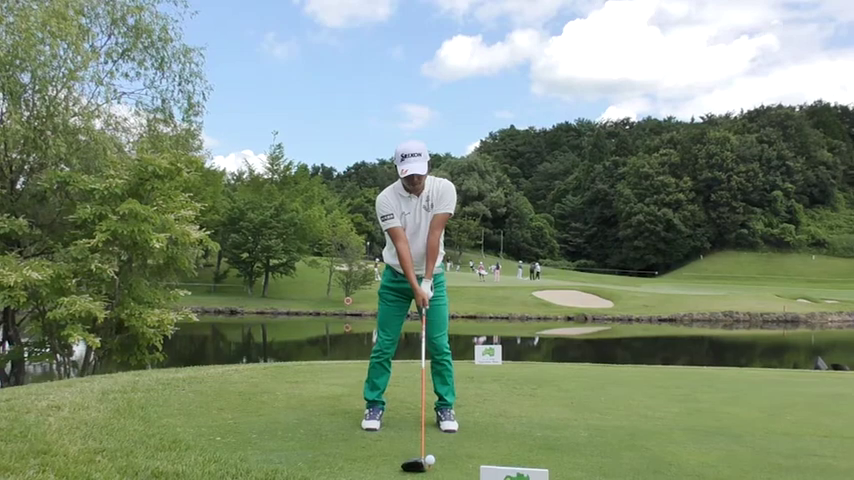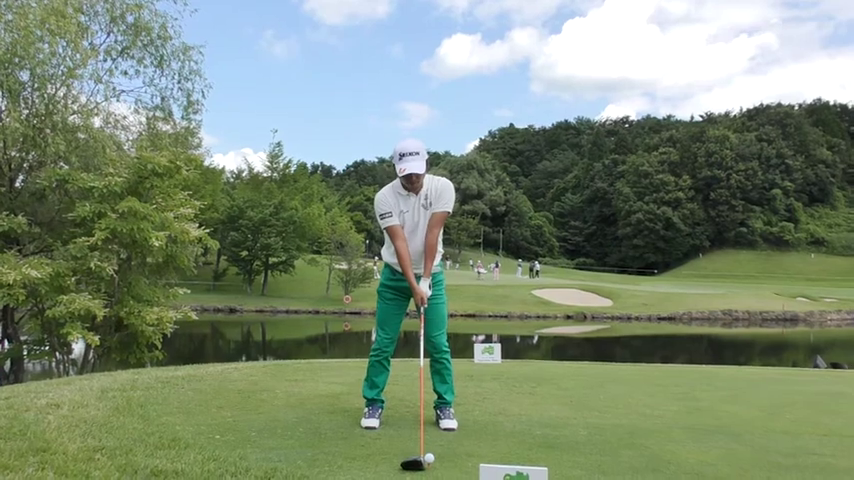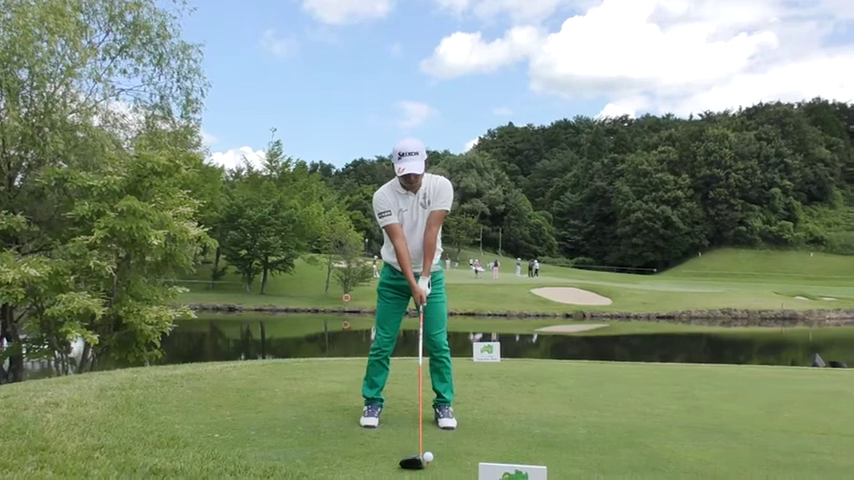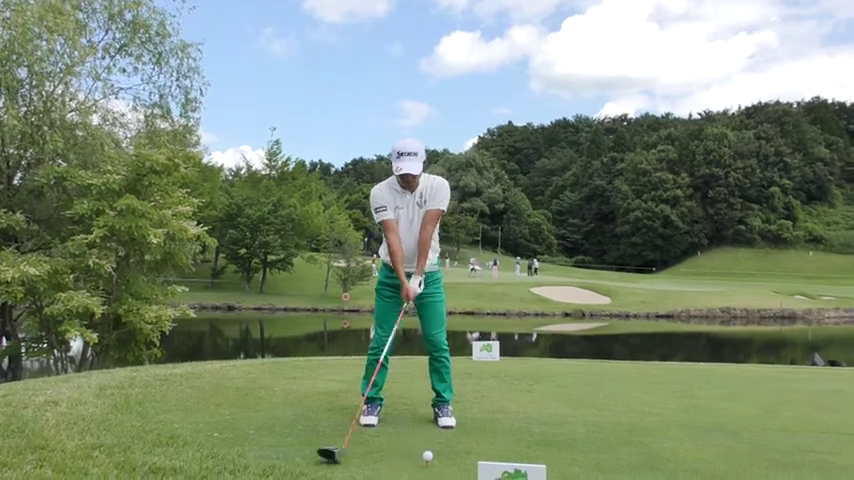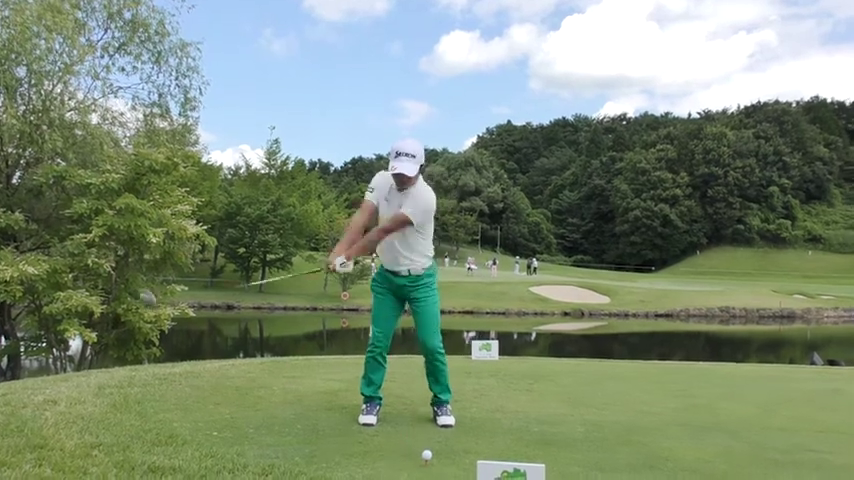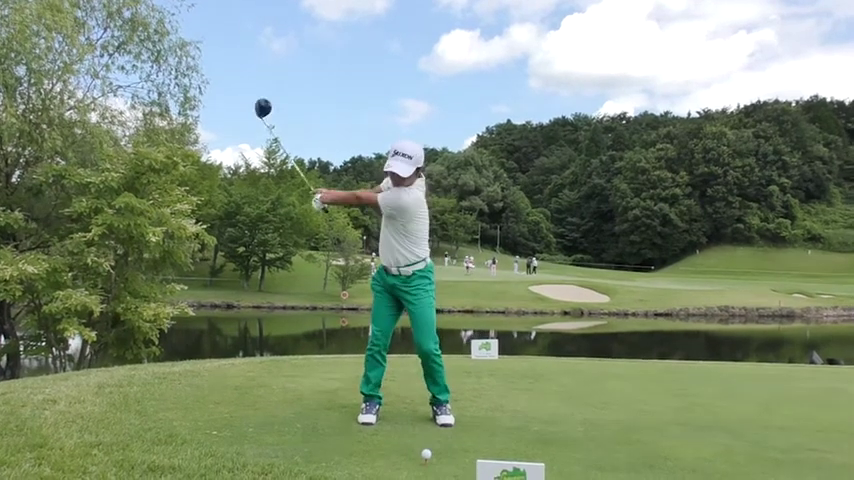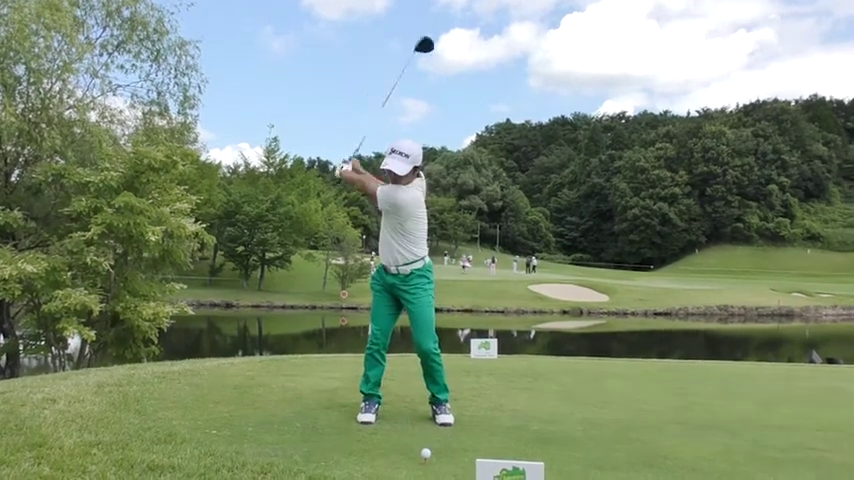
dt=0.3s
person 1, frame 1
left shoulder: (444, 189)
right shoulder: (386, 199)
left elbow: (434, 236)
right elbow: (401, 244)
left wrist: (427, 280)
right wrist: (415, 287)
left hip: (432, 277)
right hip: (396, 278)
left knee: (439, 345)
right knee: (384, 345)
left ankle: (445, 407)
right ankle: (374, 405)
person 1, frame 2
left shoulder: (443, 188)
right shoulder: (385, 197)
left elbow: (432, 234)
right elbow: (399, 242)
left wrist: (425, 279)
right wrist: (413, 285)
left hip: (431, 275)
right hip: (395, 276)
left knee: (438, 344)
right knee: (383, 343)
left ankle: (444, 405)
right ankle: (373, 403)
person 1, frame 3
left shoulder: (441, 186)
right shoulder: (383, 196)
left elbow: (431, 232)
right elbow: (398, 240)
left wrist: (425, 277)
right wrist: (412, 283)
left hip: (431, 274)
right hip: (394, 276)
left knee: (438, 343)
right knee: (383, 342)
left ankle: (443, 404)
right ankle: (372, 402)
person 1, frame 4
left shoulder: (439, 186)
right shoulder: (381, 192)
left elbow: (426, 232)
right elbow: (392, 238)
left wrist: (418, 275)
right wrist: (403, 279)
left hip: (428, 274)
right hip: (395, 275)
left knee: (437, 342)
right knee: (381, 342)
left ankle: (443, 403)
right ankle: (372, 401)
person 1, frame 5
left shoulder: (424, 197)
right shoulder: (381, 180)
left elbow: (383, 231)
right elbow: (362, 216)
left wrist: (350, 255)
right wrist: (339, 249)
left hip: (421, 278)
right hip: (386, 276)
left knee: (431, 344)
right knee: (378, 342)
left ankle: (441, 403)
right ankle: (371, 401)
person 1, frame 6
left shoulder: (406, 198)
right shoulder: (399, 182)
left elbow: (362, 199)
right elbow: (372, 194)
left wrist: (329, 198)
right wrist: (331, 194)
left hip: (415, 278)
right hip: (386, 275)
left knee: (427, 345)
right knee: (377, 340)
left ankle: (440, 402)
right ankle: (371, 399)
person 1, frame 7
left shoulder: (402, 196)
right shoulder: (416, 180)
left elbow: (367, 187)
right elbow: (379, 186)
left wrist: (347, 174)
right wrist: (358, 169)
left hip: (415, 278)
right hip: (386, 275)
left knee: (426, 344)
right knee: (376, 340)
left ankle: (440, 401)
right ankle: (370, 399)
